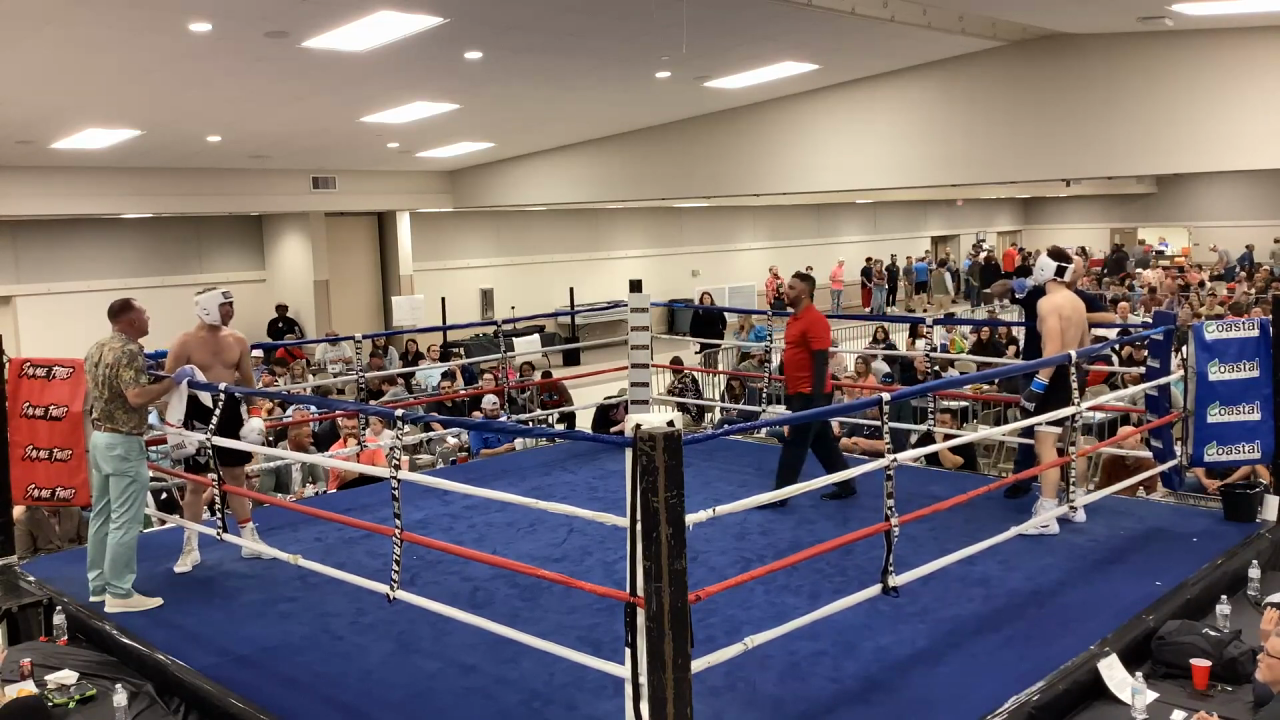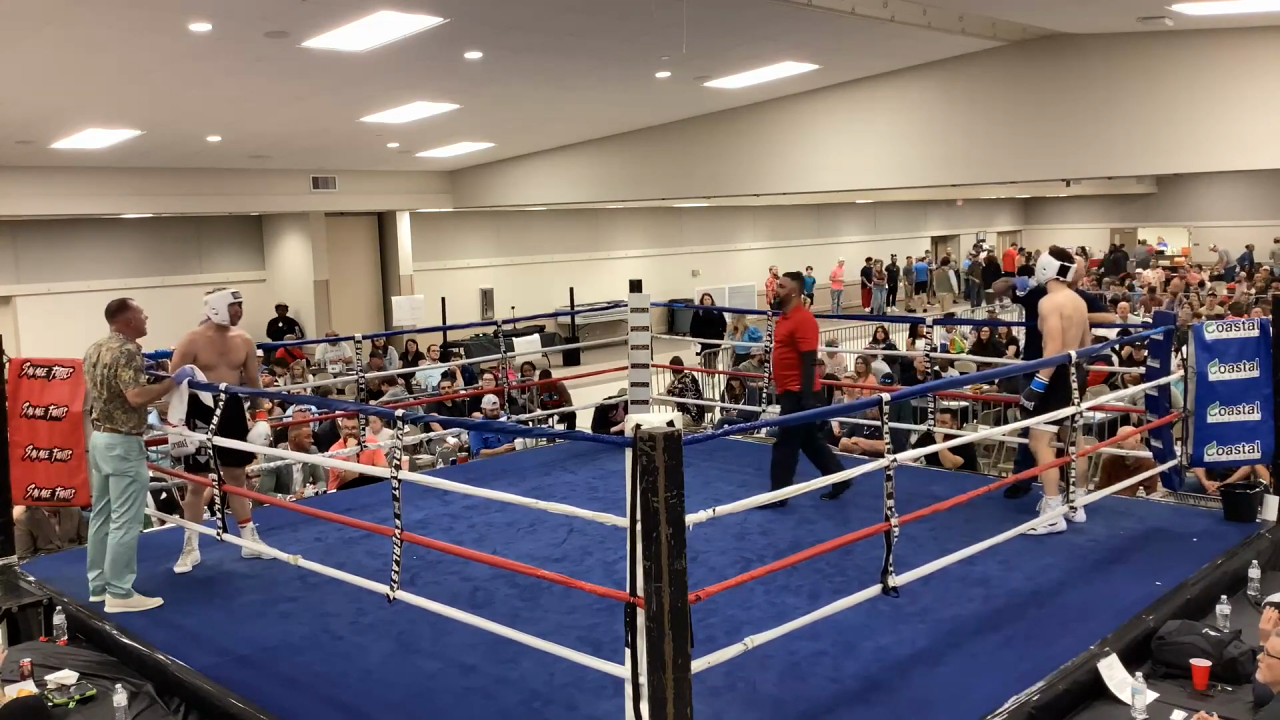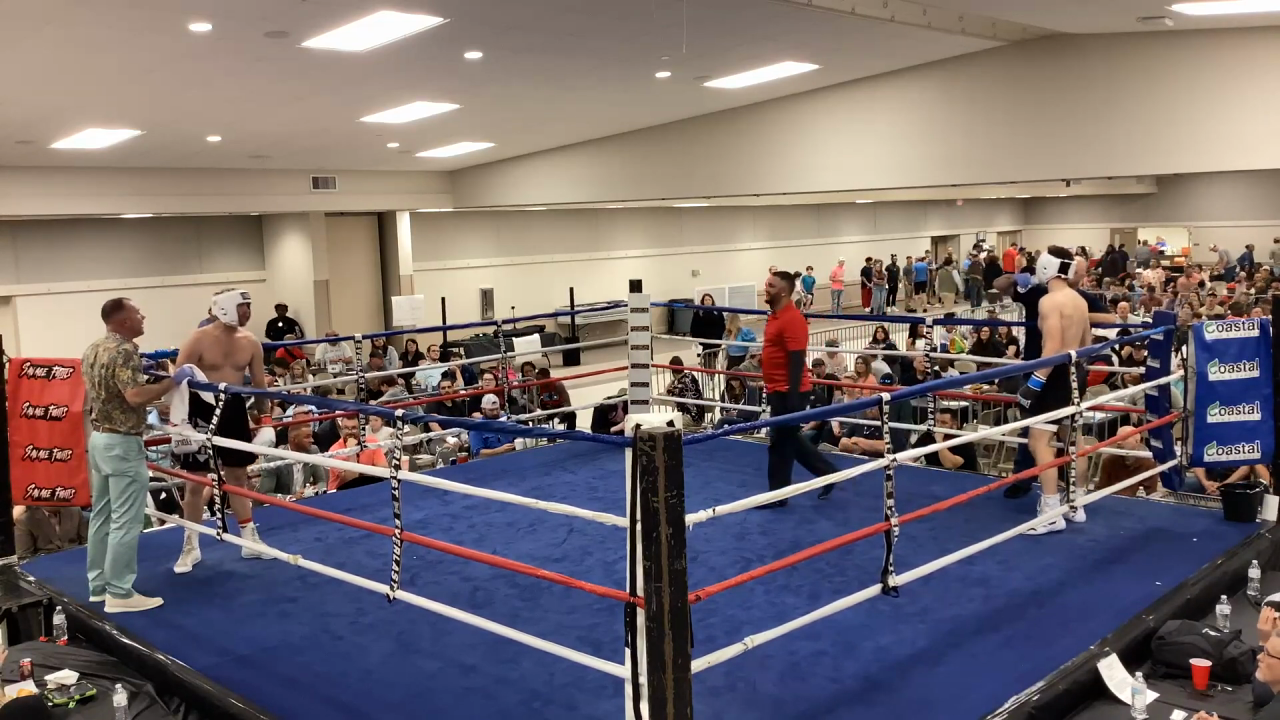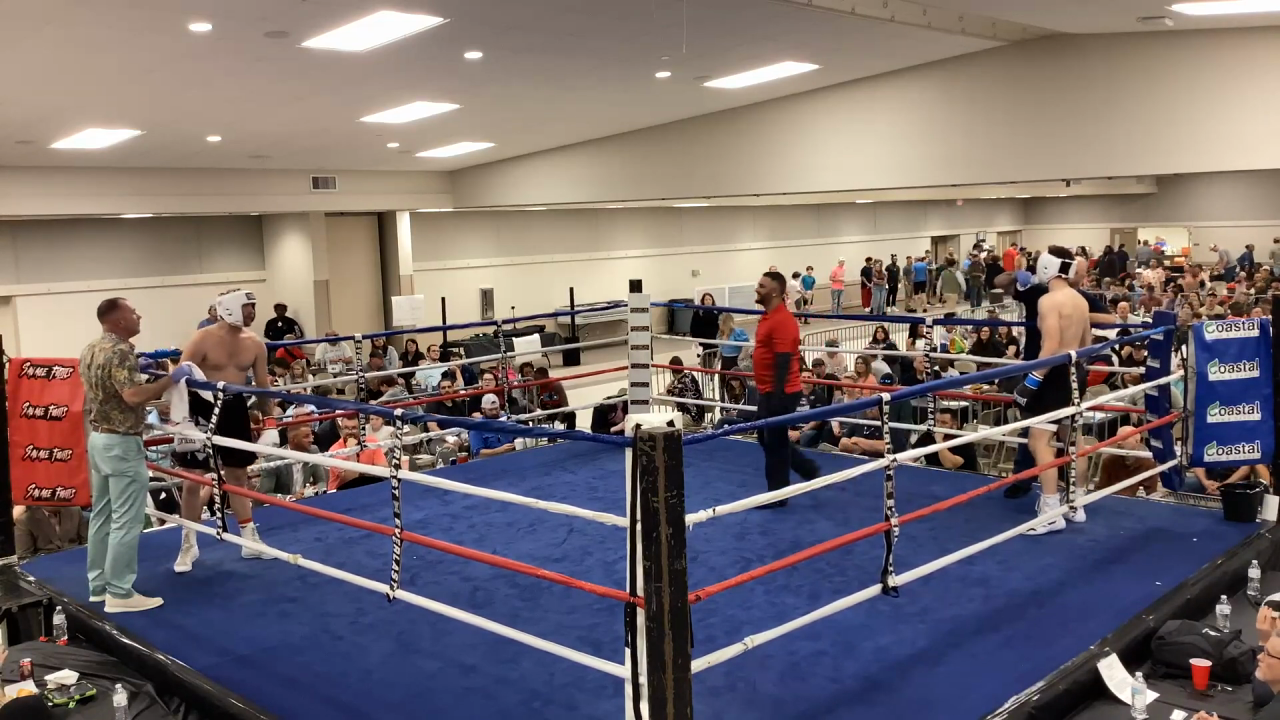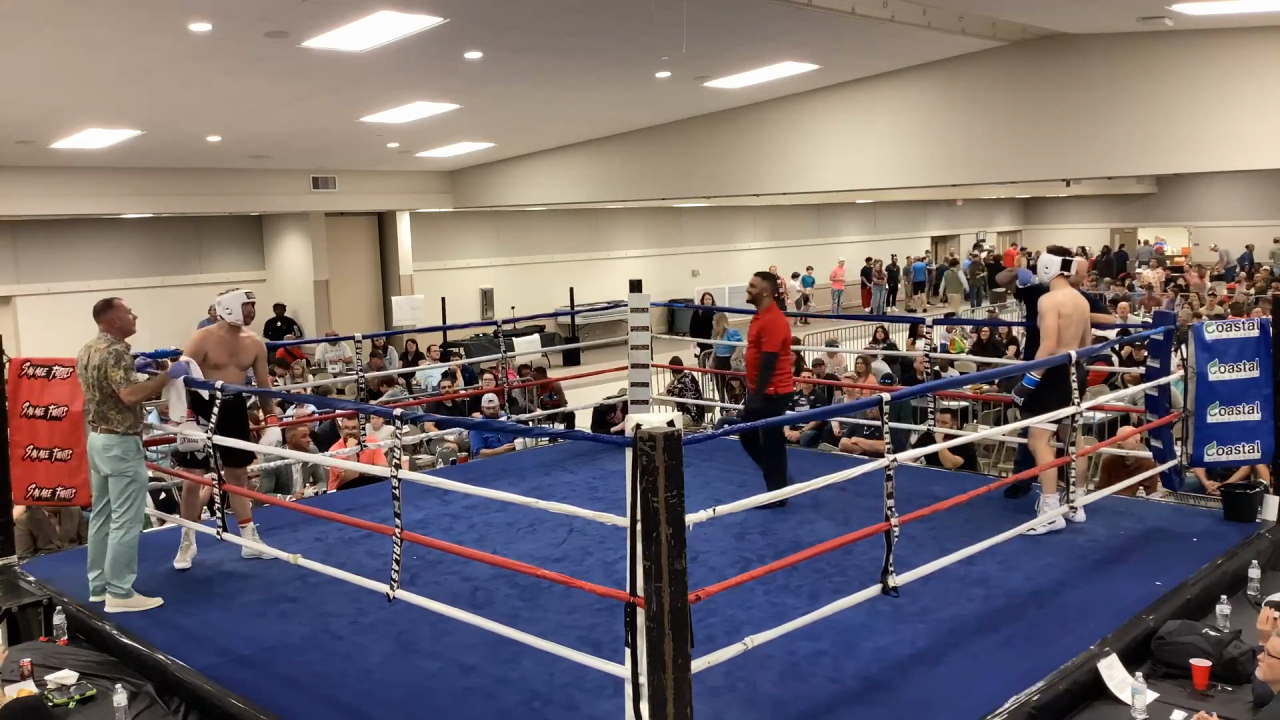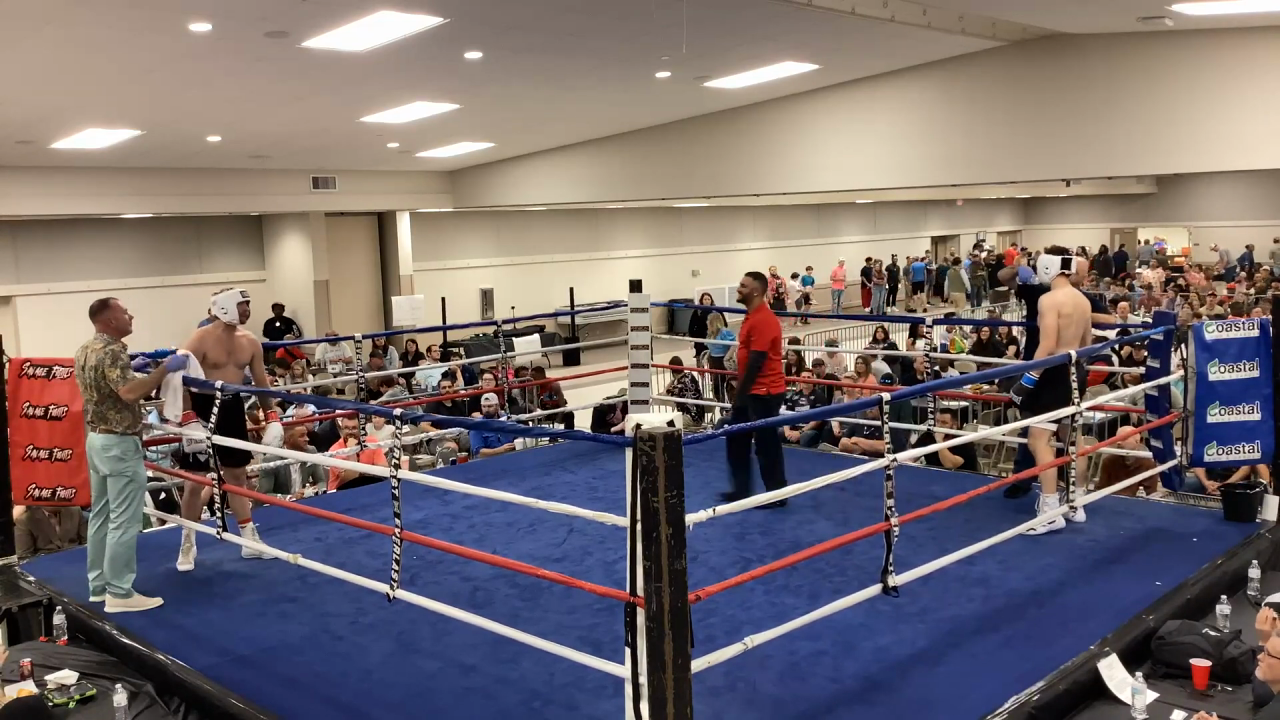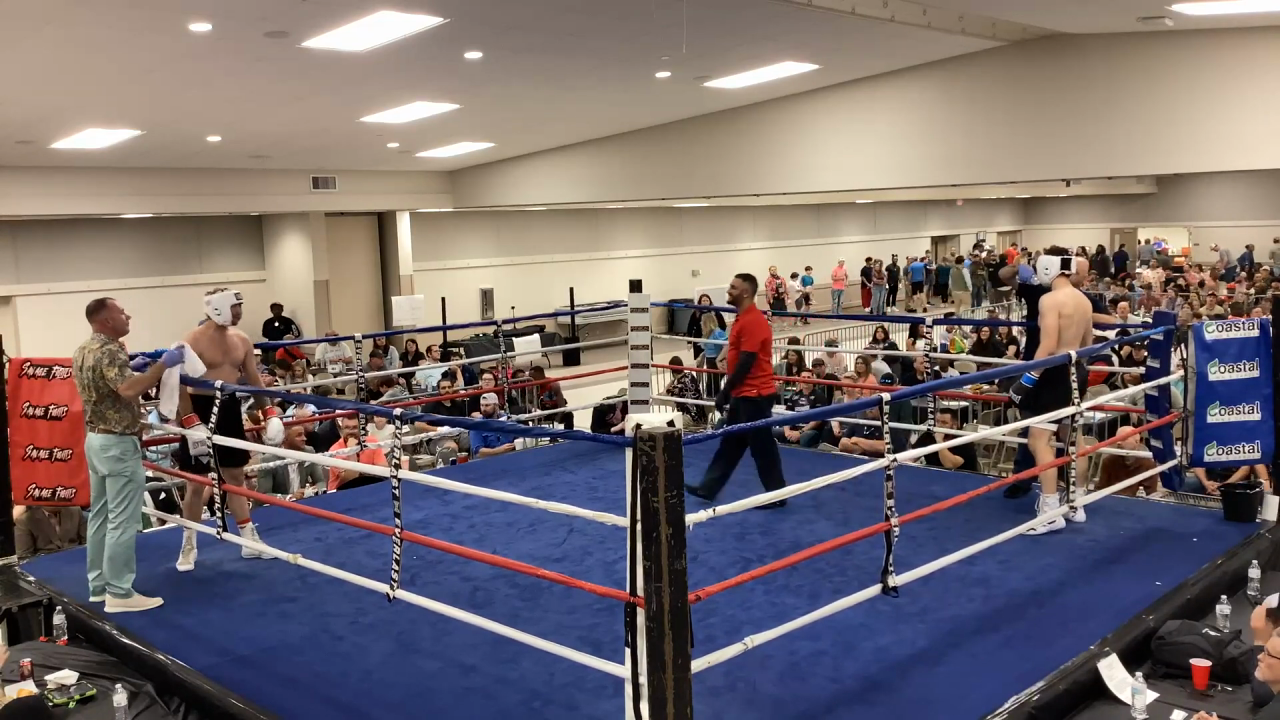
dt=0.1s
person 1, frame 1
left shoulder: (96, 349)
right shoulder: (129, 352)
right elbow: (138, 397)
right wrist: (174, 379)
left hip: (99, 438)
right hip: (123, 444)
left knee: (102, 515)
right knee: (125, 520)
left ankle: (98, 585)
right ankle: (119, 593)
person 1, frame 2
left shoulder: (95, 349)
right shoulder: (127, 352)
right elbow: (137, 397)
right wrist: (174, 380)
left hip: (99, 438)
right hip: (123, 443)
left knee: (102, 515)
right knee: (125, 520)
left ankle: (99, 584)
right ankle: (120, 593)
person 1, frame 3
left shoulder: (93, 349)
right shoulder: (124, 352)
right elbow: (136, 396)
right wrist: (173, 380)
left hip: (98, 438)
right hip: (122, 444)
left knee: (101, 515)
right knee: (125, 520)
left ankle: (98, 585)
right ankle: (119, 593)
person 1, frame 4
left shoulder: (90, 350)
right shoulder: (120, 352)
right elbow: (134, 396)
right wrist: (172, 378)
left hip: (98, 439)
right hip: (121, 444)
left knee: (102, 515)
right knee: (126, 520)
left ankle: (99, 584)
right ankle: (120, 593)
person 1, frame 5
left shoulder: (87, 350)
right shoulder: (115, 351)
right elbow: (130, 395)
left wrist: (131, 369)
right wrist: (168, 374)
left hip: (97, 439)
right hip: (120, 444)
left knee: (102, 515)
right knee: (125, 520)
left ankle: (99, 584)
right ankle: (120, 593)
person 1, frame 6
left shoulder: (85, 351)
right shoulder: (112, 352)
right elbow: (130, 393)
left wrist: (129, 368)
right wrist: (166, 368)
left hip: (96, 439)
right hip: (119, 444)
left knee: (102, 515)
right knee: (124, 520)
left ankle: (99, 584)
right ankle: (119, 593)
person 1, frame 7
left shoulder: (82, 351)
right shoulder: (109, 351)
right elbow: (129, 389)
left wrist: (128, 368)
right wrist: (163, 364)
left hip: (95, 439)
right hip: (118, 444)
left knee: (100, 515)
right knee: (122, 520)
left ankle: (99, 585)
right ankle: (119, 593)
person 2, frame 1
left shoulder: (1047, 303)
right shoulder: (1077, 301)
left elbow: (1052, 349)
left wrist: (1037, 386)
left hip: (1057, 377)
right hip: (1074, 375)
left knee: (1044, 445)
right knee: (1072, 443)
left ankle: (1046, 518)
right ankle: (1075, 506)
person 2, frame 2
left shoulder: (1048, 302)
right shoulder: (1078, 301)
left elbow: (1053, 349)
left wrist: (1036, 384)
left hip: (1057, 376)
right hip: (1075, 373)
left knee: (1040, 442)
left ankle: (1053, 515)
right ankle: (1075, 507)
person 2, frame 3
left shoulder: (1049, 301)
right shoulder: (1079, 300)
left elbow: (1052, 348)
left wrist: (1034, 383)
left hip: (1057, 375)
right hip: (1075, 372)
left knee: (1039, 441)
left ankle: (1051, 514)
right ankle: (1075, 506)
person 2, frame 4
left shoulder: (1049, 300)
right shoulder: (1080, 300)
left elbow: (1050, 347)
left wrist: (1031, 382)
left hip: (1056, 374)
right hip: (1075, 372)
left knee: (1038, 441)
left ankle: (1051, 513)
right ankle: (1075, 506)
person 2, frame 5
left shoulder: (1049, 300)
right shoulder: (1081, 300)
left elbow: (1047, 347)
left wrist: (1029, 381)
left hip: (1055, 374)
right hip: (1075, 371)
left knee: (1038, 440)
left ankle: (1051, 513)
right ankle: (1075, 506)
person 2, frame 6
left shoulder: (1049, 299)
right shoulder: (1082, 299)
left elbow: (1047, 347)
left wrist: (1027, 380)
left hip: (1055, 373)
right hip: (1075, 371)
left knee: (1038, 440)
left ankle: (1051, 512)
right ankle: (1075, 506)
person 2, frame 7
left shoulder: (1050, 299)
right shoulder: (1084, 300)
left elbow: (1047, 347)
left wrist: (1027, 379)
left hip: (1056, 373)
right hip: (1076, 371)
left knee: (1039, 440)
left ankle: (1051, 512)
right ankle: (1076, 506)
person 3, frame 1
left shoulder: (238, 340)
right shoulder: (185, 343)
left elbow: (247, 380)
left wrist: (254, 414)
left hip: (230, 408)
right hip: (197, 412)
left knee: (236, 477)
right knee: (196, 483)
left ankle: (250, 541)
right ankle: (191, 548)
person 3, frame 2
left shoulder: (244, 340)
right shoulder: (192, 341)
left elbow: (252, 381)
left wrist: (260, 418)
left hip: (232, 408)
right hip: (200, 411)
left knee: (237, 477)
right knee: (196, 483)
left ankle: (250, 541)
right ankle: (190, 548)
person 3, frame 3
left shoulder: (251, 342)
right shoulder: (199, 340)
left elbow: (259, 384)
right elbow: (178, 382)
left hip: (234, 408)
right hip: (201, 409)
left knee: (238, 477)
right knee: (195, 482)
left ankle: (250, 541)
right ankle: (190, 547)
person 3, frame 4
left shoulder: (255, 344)
right shoulder: (203, 340)
left elbow: (263, 384)
left hip: (235, 407)
right hip: (202, 408)
left knee: (238, 477)
right knee: (193, 481)
left ankle: (250, 541)
right ankle: (188, 544)
person 3, frame 5
left shoulder: (255, 343)
right shoulder: (203, 339)
left elbow: (264, 384)
left wrist: (272, 421)
left hip: (234, 407)
right hip: (202, 408)
left knee: (238, 477)
right knee: (192, 481)
left ankle: (250, 541)
right ankle: (187, 542)
person 3, frame 6
left shoulder: (250, 341)
right shoulder: (200, 340)
left elbow: (261, 381)
left wrist: (272, 418)
left hip: (233, 408)
right hip: (202, 408)
left knee: (237, 477)
right knee: (194, 482)
left ankle: (251, 541)
right ankle: (188, 545)
person 3, frame 7
left shoulder: (241, 340)
right shoulder: (194, 341)
left elbow: (254, 379)
right elbow: (180, 385)
left wrist: (270, 415)
right wrist: (192, 424)
left hip: (229, 408)
right hip: (200, 410)
left knee: (235, 477)
right knee: (196, 484)
left ankle: (250, 541)
right ankle: (189, 546)
person 4, frame 1
left shoulder: (815, 321)
right shoulder: (794, 319)
left elbow: (821, 360)
left wrist: (819, 395)
right wrist: (789, 389)
left hip: (810, 394)
right hip: (800, 392)
left knee: (794, 443)
right knee: (823, 442)
right ankle: (845, 485)
person 4, frame 2
left shoulder: (803, 320)
right shoulder: (784, 317)
left elbow: (808, 361)
left wrist: (807, 397)
right wrist: (782, 390)
left hip: (798, 392)
right hip: (789, 390)
left knee: (785, 442)
right knee: (809, 440)
right ankle: (839, 478)
person 4, frame 3
left shoulder: (792, 319)
right shoulder: (774, 316)
left elbow: (796, 361)
left wrist: (793, 397)
right wrist: (772, 390)
left hip: (787, 392)
right hip: (778, 390)
left knee: (780, 444)
right knee: (789, 440)
right ankle: (828, 473)
person 4, frame 4
left shoulder: (782, 320)
right shoulder: (767, 317)
left elbow: (783, 362)
left wrist: (777, 398)
right wrist: (764, 394)
left hip: (781, 393)
right hip: (768, 392)
left knee: (773, 442)
right knee: (768, 440)
right ankle: (808, 469)
person 4, frame 5
left shoulder: (773, 320)
right shoulder: (760, 316)
left elbow: (769, 362)
left wrist: (757, 397)
right wrist: (754, 395)
left hip: (773, 393)
right hip: (760, 391)
left knee: (771, 443)
right knee: (747, 436)
right ankle: (778, 479)
person 4, frame 6
left shoulder: (762, 319)
right shoulder: (752, 317)
left elbow: (756, 361)
left wrist: (741, 395)
right wrist: (741, 393)
left hip: (764, 393)
right hip: (753, 392)
left knee: (766, 444)
right knee: (736, 438)
right ankle: (741, 489)
person 4, frame 7
left shoulder: (753, 321)
right shoulder: (744, 318)
left elbow: (746, 362)
left wrist: (724, 393)
right wrist: (728, 393)
left hip: (754, 395)
right hip: (743, 393)
left knee: (761, 446)
right knee: (730, 442)
right ankle: (709, 487)
